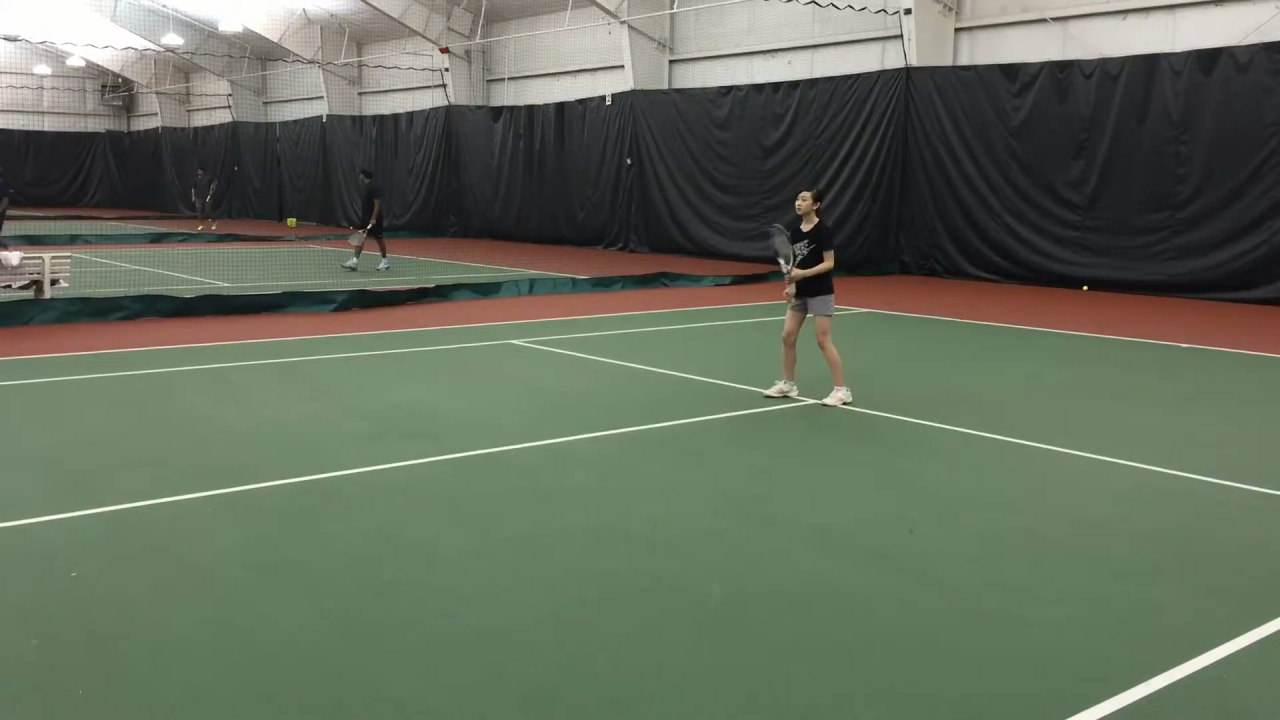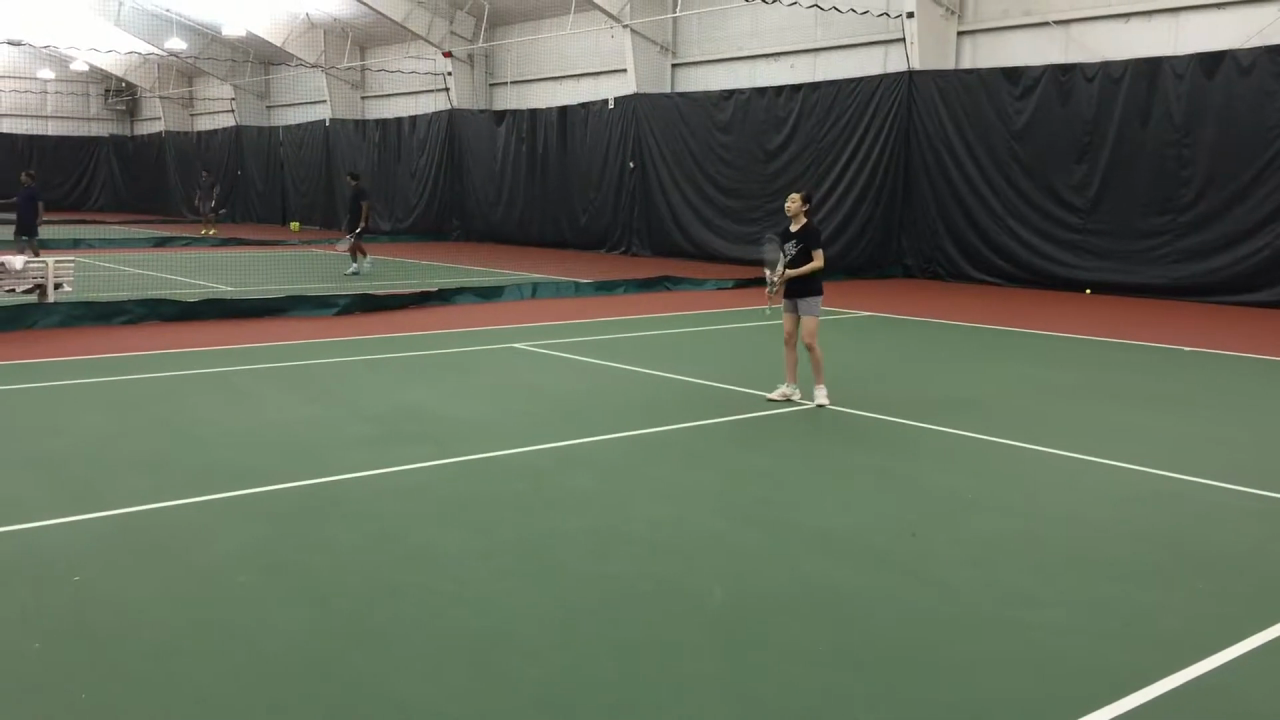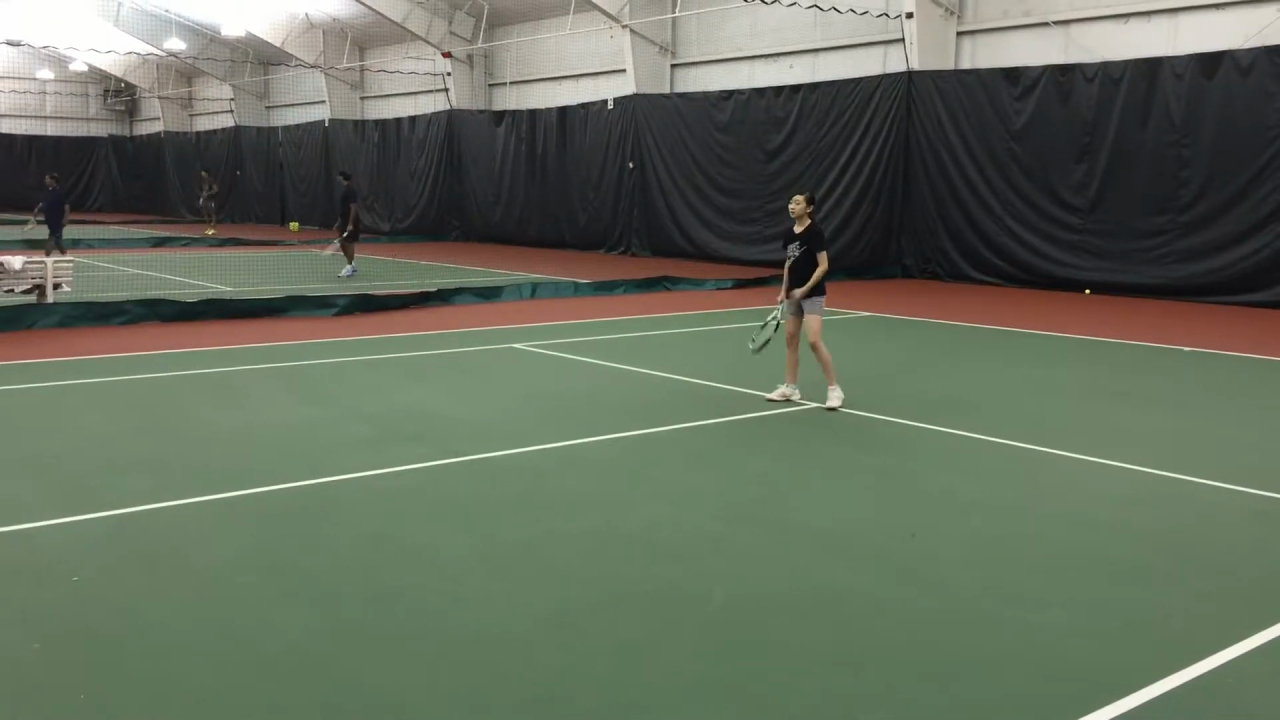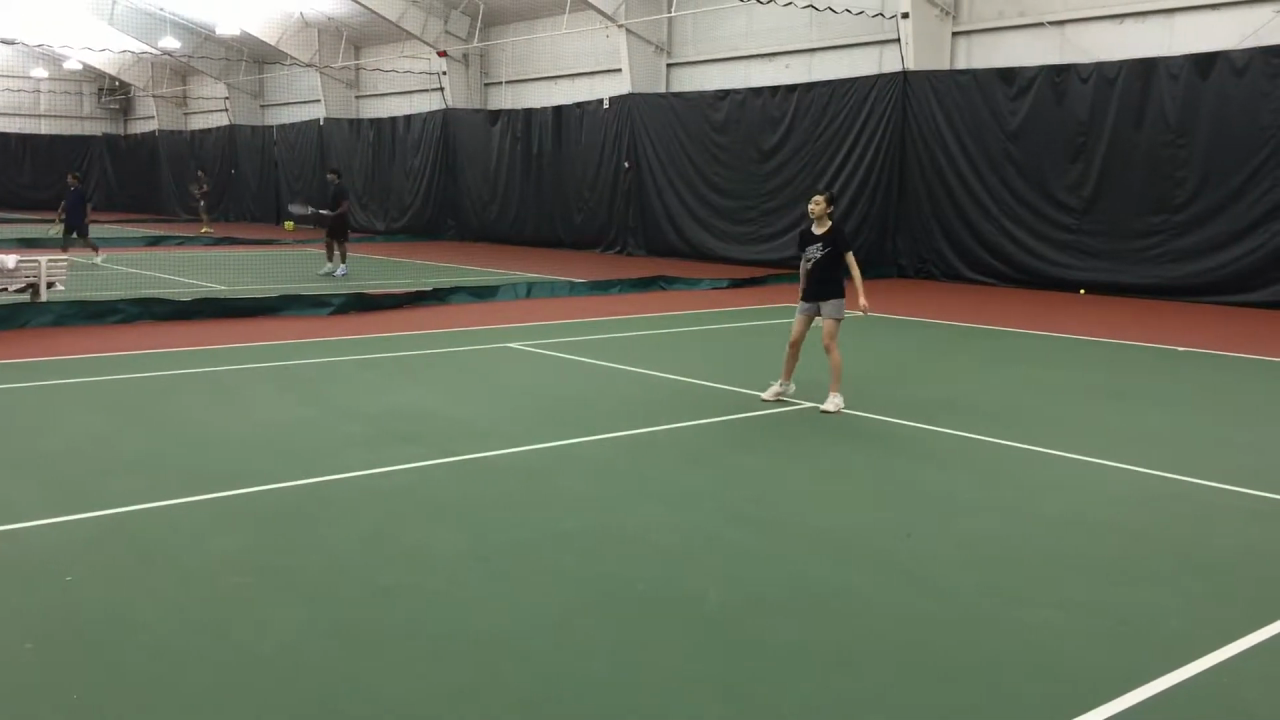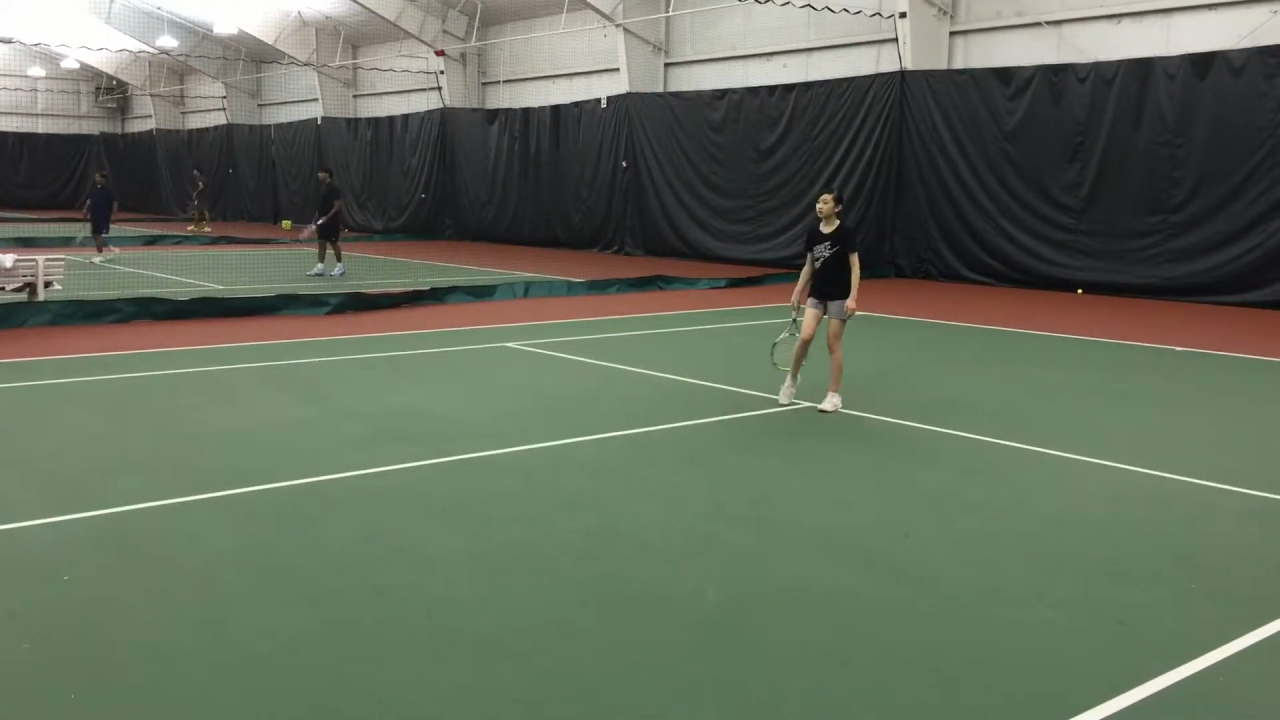
dt=0.4s
person 1, frame 1
left shoulder: (822, 230)
right shoulder: (795, 231)
left elbow: (829, 263)
left wrist: (803, 274)
right wrist: (791, 284)
left hip: (820, 293)
right hip: (800, 293)
left knee: (823, 340)
right knee: (788, 337)
left ankle: (841, 390)
right ankle: (788, 384)
person 1, frame 2
left shoulder: (811, 230)
right shoulder: (785, 232)
left elbow: (819, 263)
left wrist: (791, 273)
right wrist: (777, 281)
left hip: (810, 293)
right hip: (790, 293)
left knee: (809, 341)
right knee: (789, 338)
left ankle: (820, 387)
right ankle: (791, 387)
person 1, frame 3
left shoulder: (815, 232)
right shoulder: (789, 233)
left elbow: (823, 265)
left wrist: (805, 289)
right wrist: (783, 291)
left hip: (812, 294)
right hip: (794, 294)
left knee: (814, 342)
right knee: (791, 339)
left ankle: (834, 389)
right ankle: (790, 387)
person 1, frame 4
left shoulder: (837, 233)
right shoulder: (805, 234)
left elbow: (852, 265)
left wrist: (861, 295)
right wrist: (801, 291)
left hip: (833, 296)
right hip: (809, 295)
left knee: (829, 344)
right knee: (795, 340)
left ankle: (835, 396)
right ankle: (785, 384)
person 1, frame 5
left shoulder: (845, 232)
right shoulder: (813, 233)
left elbow: (855, 267)
left wrist: (852, 297)
right wrist: (797, 292)
left hip: (839, 296)
right hip: (816, 294)
left knee: (833, 344)
right knee: (805, 337)
left ankle: (834, 395)
right ankle: (792, 378)
